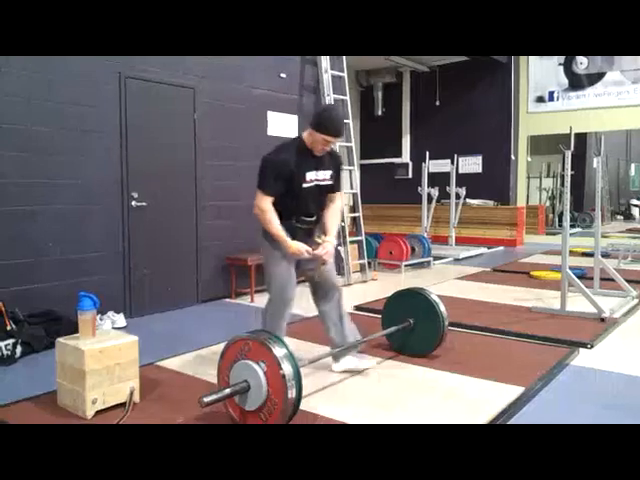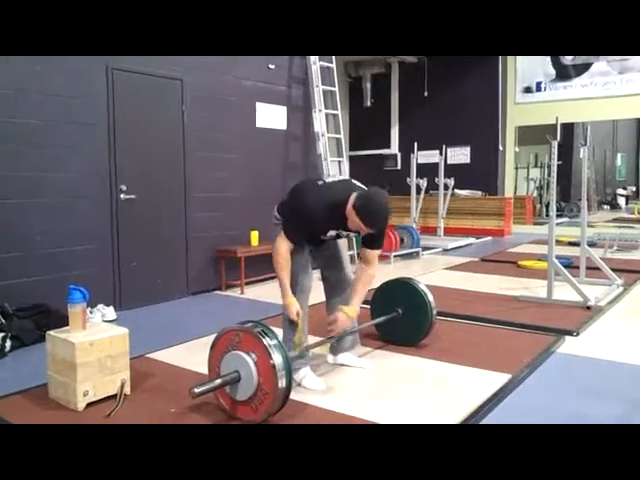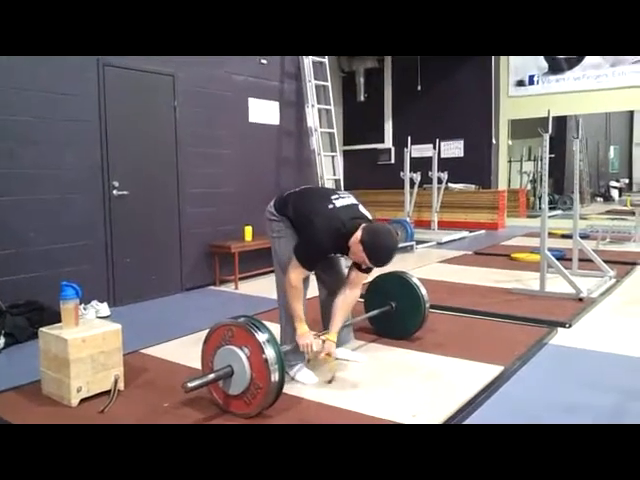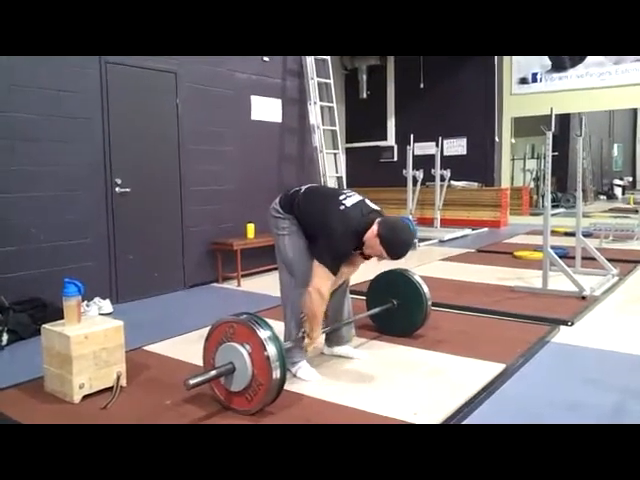
dt=1s
person 1, frame 1
left shoulder: (333, 160)
right shoulder: (281, 159)
left elbow: (334, 200)
right elbow: (261, 205)
left wrist: (329, 238)
right wrist: (287, 244)
left hip: (314, 234)
right hip: (282, 236)
left knee: (329, 288)
right knee: (283, 296)
left ankle: (344, 355)
person 1, frame 2
left shoulder: (375, 215)
right shoulder: (314, 207)
left elbow: (368, 265)
right elbow: (282, 248)
left wrist: (351, 309)
right wrist: (287, 297)
left hip: (327, 231)
right hip: (292, 223)
left knee: (343, 281)
right knee: (299, 288)
left ankle: (341, 349)
right ankle: (297, 365)
person 1, frame 3
left shoulder: (371, 239)
right shoulder: (324, 234)
left elbow: (351, 289)
right elbow: (293, 278)
left wrist: (332, 336)
right wrist: (302, 328)
right hip: (284, 218)
left knee: (336, 280)
right knee: (294, 285)
left ankle: (339, 345)
right ankle: (293, 360)
person 1, frame 4
left shoulder: (381, 226)
right shoulder: (341, 233)
left elbow: (350, 264)
right elbow: (317, 289)
left wrist: (322, 296)
right wrist: (314, 334)
left hip: (316, 214)
right hip: (287, 215)
left knee: (339, 279)
right knee: (300, 282)
left ankle: (337, 342)
right ankle: (295, 357)
